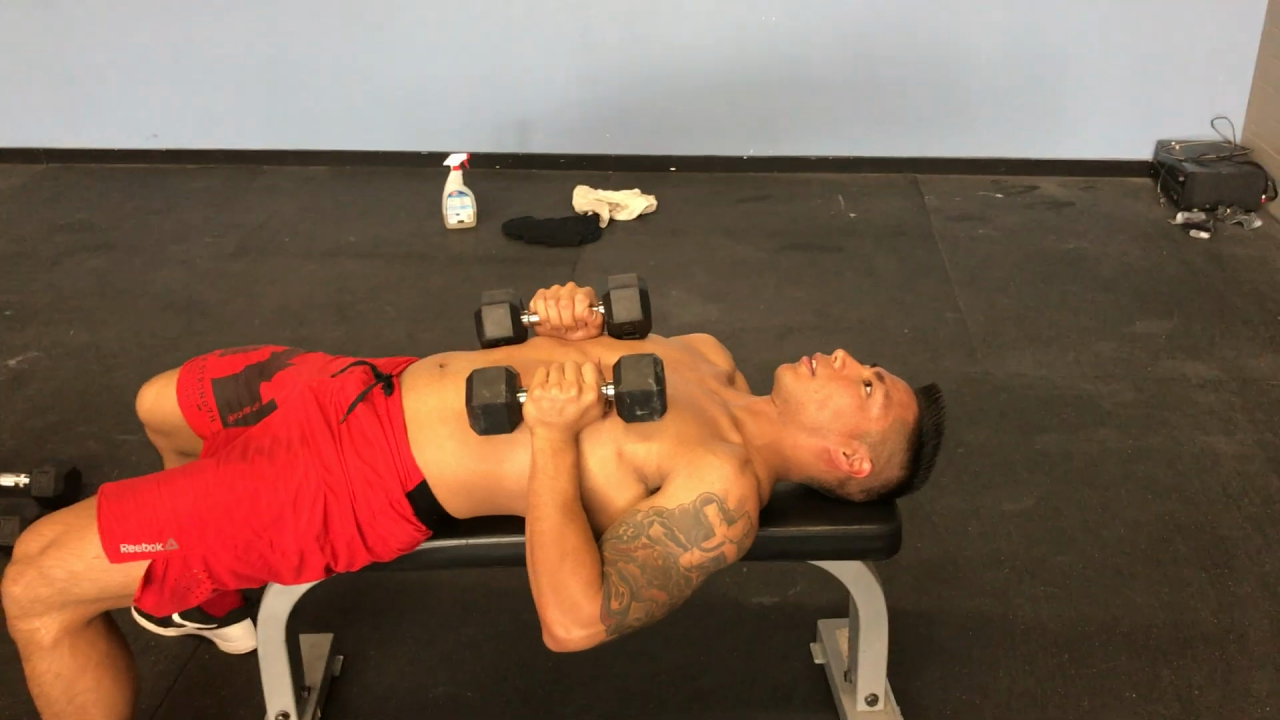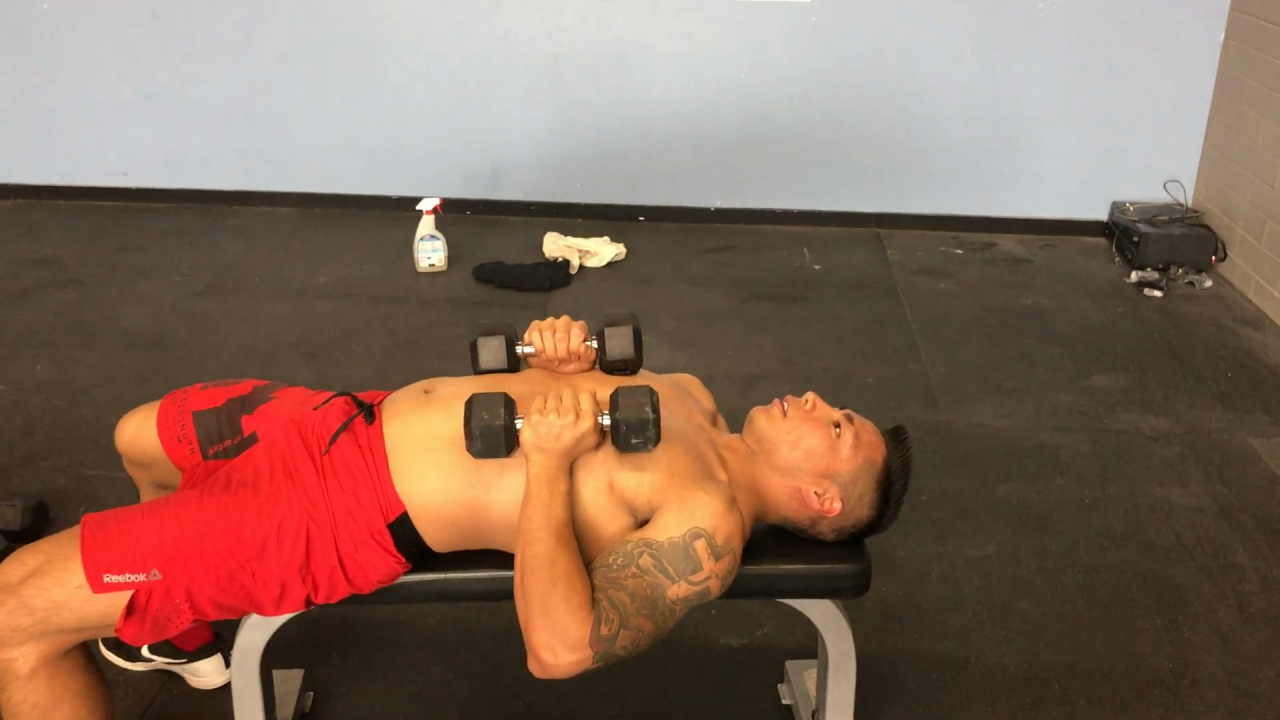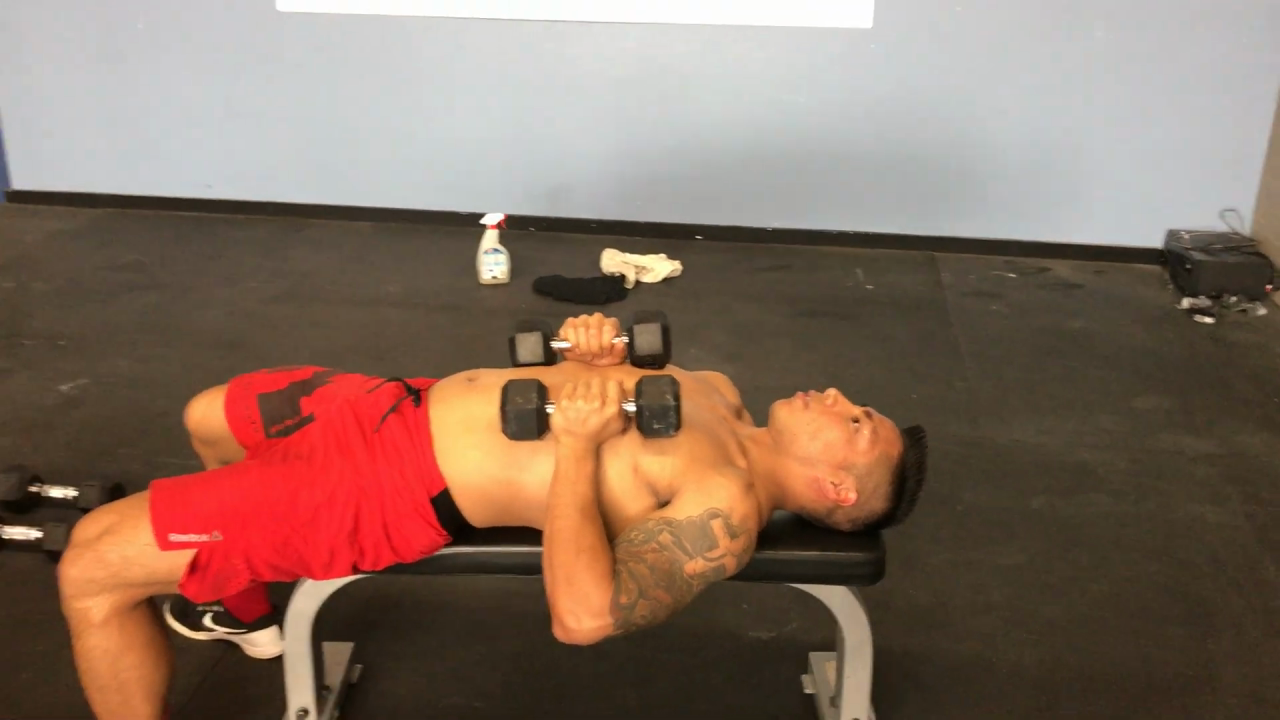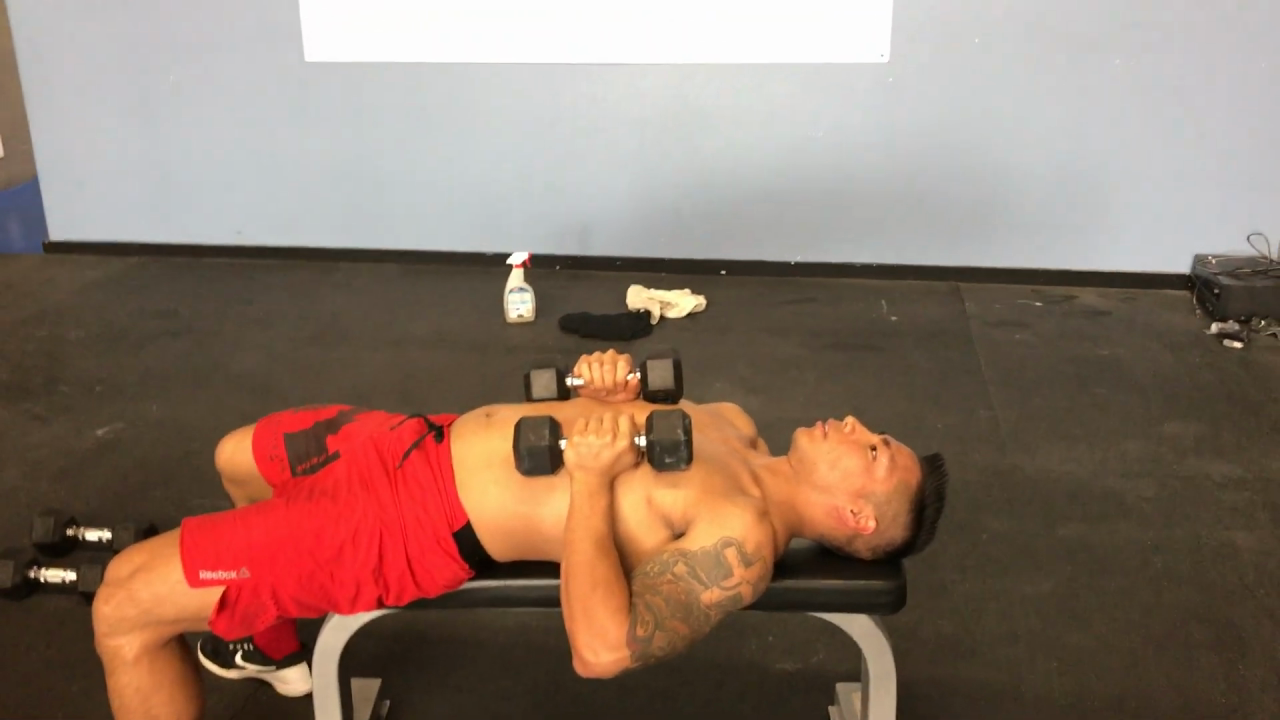
dt=1s
person 1, frame 1
left shoulder: (723, 495)
right shoulder: (711, 360)
left elbow: (572, 620)
right elbow: (603, 352)
left wrist: (552, 434)
right wrist: (568, 320)
left hip: (373, 479)
right knee: (163, 405)
right ankle: (208, 601)
person 1, frame 2
left shoulder: (708, 528)
right shoulder: (688, 397)
right elbow: (583, 390)
left wrist: (547, 462)
right wrist: (558, 358)
left hip: (349, 513)
right knee: (141, 439)
right ankle: (178, 635)
person 1, frame 3
left shoulder: (727, 513)
right shoulder: (719, 395)
left elbow: (582, 615)
left wrist: (577, 443)
right wrist: (593, 349)
left hip: (394, 487)
left knee: (92, 566)
right knee: (210, 418)
right ankle: (240, 608)
person 1, frame 4
left shoulder: (742, 540)
right shoulder: (734, 426)
left elbow: (600, 649)
left wrist: (592, 476)
right wrist: (608, 387)
left hip: (420, 523)
left knee: (124, 602)
right knee: (237, 458)
right ankle: (273, 647)
